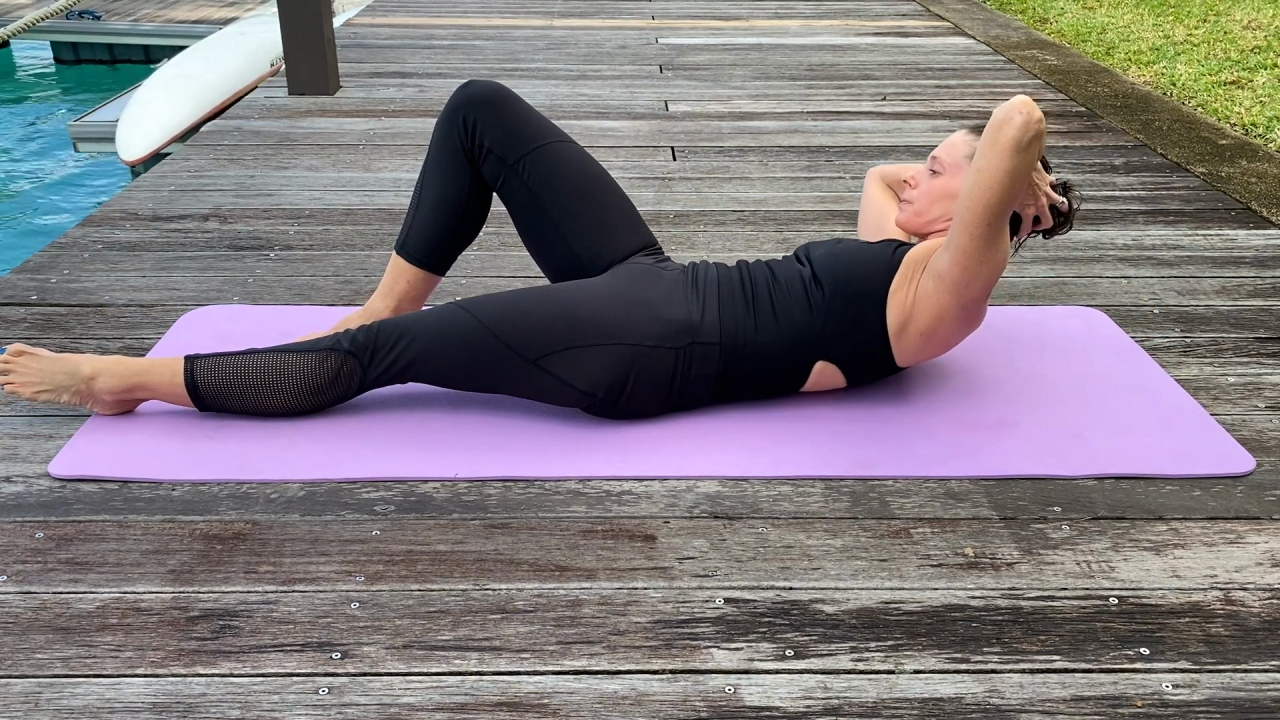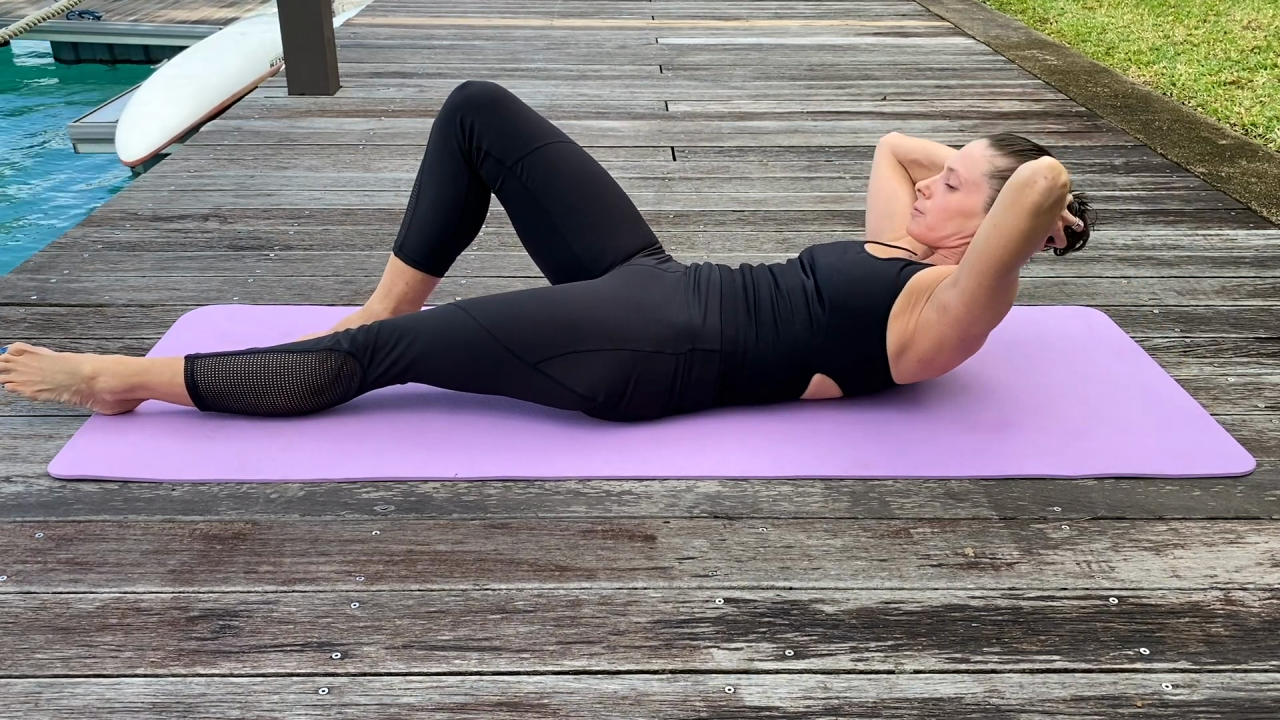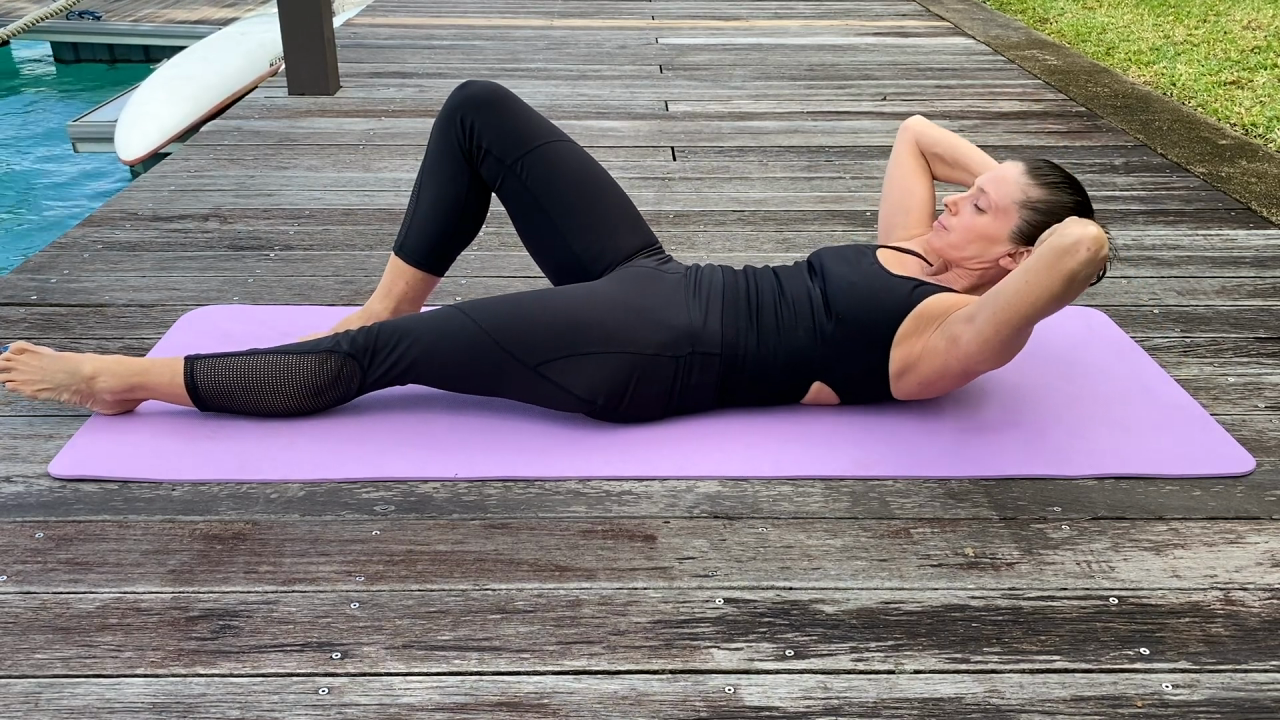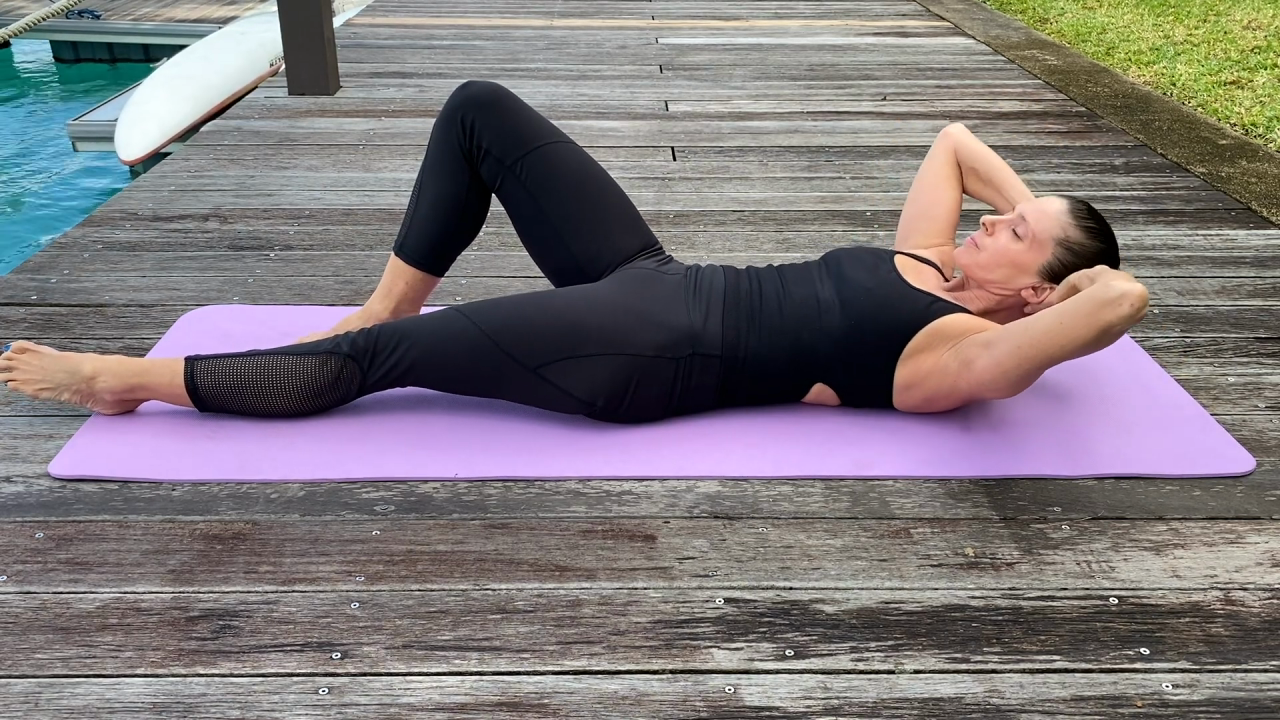
dt=0.5s
person 1, frame 1
left shoulder: (947, 292)
right shoulder: (899, 256)
left elbow: (1019, 120)
right elbow: (877, 172)
left wrist: (1011, 180)
right wrist: (966, 168)
left hip: (646, 350)
right hip: (651, 283)
left knee: (382, 356)
right knee: (480, 109)
left ankle: (126, 379)
right ankle: (385, 304)
person 1, frame 2
left shoulder: (948, 316)
right shoulder: (903, 253)
left elbow: (1041, 181)
right elbow: (891, 143)
left wrist: (1020, 191)
right wrist: (972, 168)
left hip: (646, 353)
right hip: (652, 284)
left knee: (376, 357)
right knee: (477, 109)
left ankle: (124, 378)
right ankle: (386, 304)
person 1, frame 3
left shoulder: (960, 335)
right shoulder: (917, 258)
left elbow: (1079, 243)
right elbow: (914, 129)
left wrist: (1058, 233)
right wrist: (1005, 177)
left hip: (646, 355)
right hip: (654, 283)
left knee: (378, 357)
right knee: (478, 109)
left ankle: (128, 378)
right ankle: (386, 305)
person 1, frame 4
left shoulder: (969, 355)
right shoulder: (929, 267)
left elbow: (1124, 300)
right elbow: (952, 139)
left wrist: (1076, 273)
right wrist: (1036, 207)
left hip: (645, 355)
right hip: (657, 284)
left knee: (377, 363)
right knee: (480, 110)
left ankle: (128, 378)
right ankle: (386, 305)
